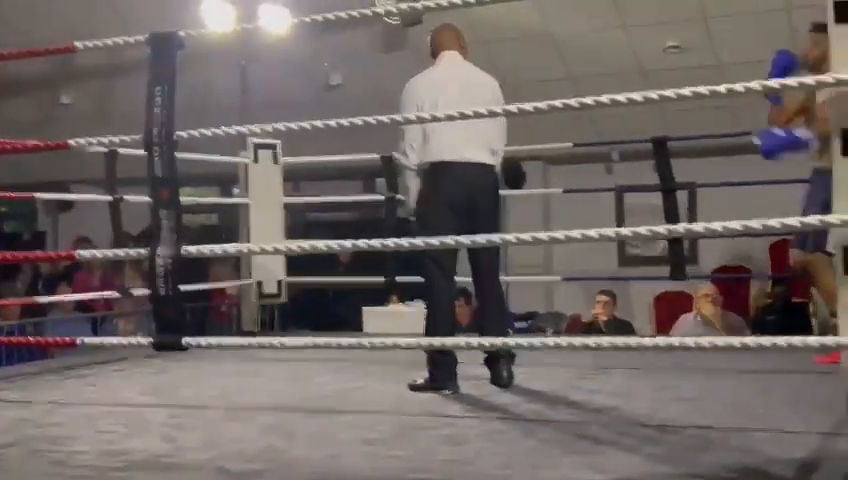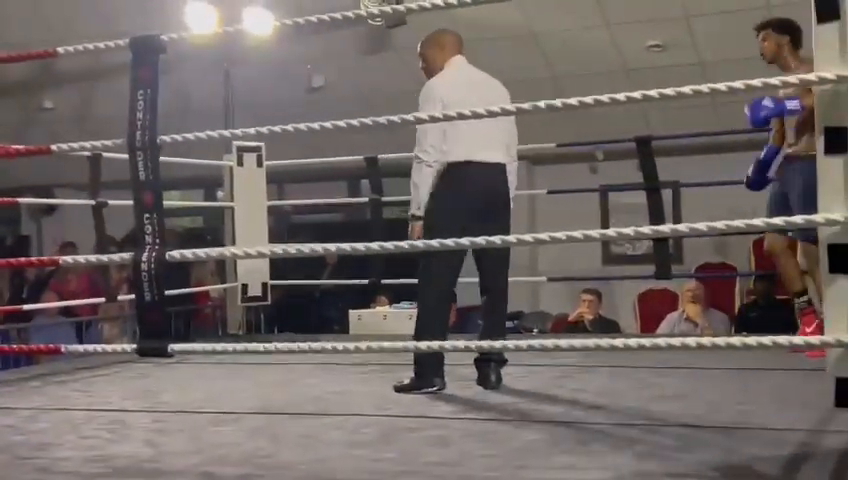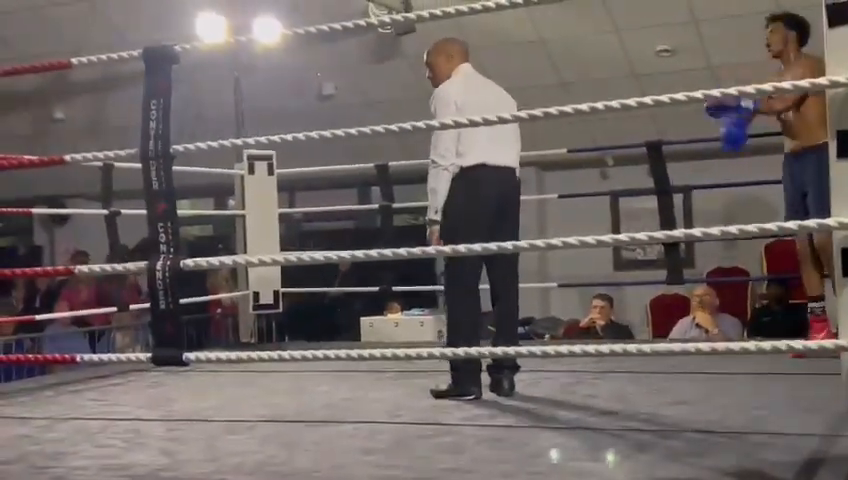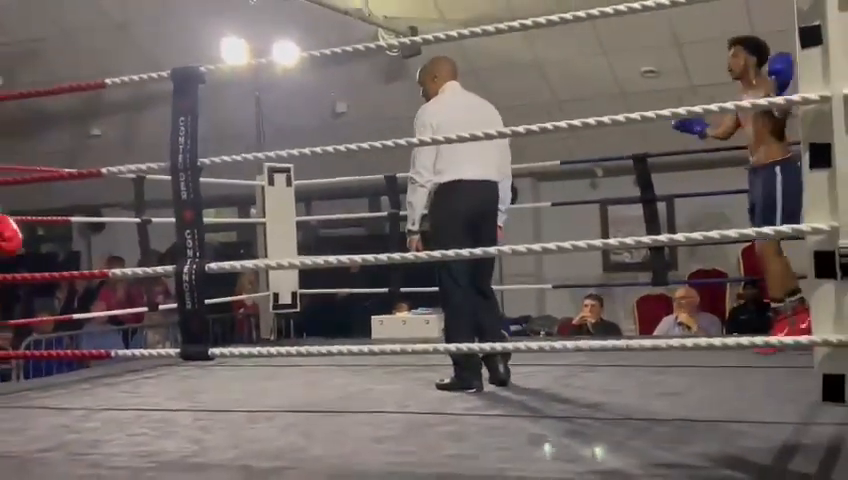
dt=0.5s
person 1, frame 1
left shoulder: (419, 85)
right shoulder: (488, 83)
left elbow: (410, 152)
right elbow: (498, 144)
left wrist: (414, 201)
left hip: (442, 180)
right hip: (484, 180)
left knee: (439, 275)
right knee: (488, 273)
left ankle: (443, 372)
right ankle: (501, 362)
person 1, frame 2
left shoulder: (437, 87)
right shoulder: (497, 87)
left elbow: (427, 155)
right elbow: (511, 152)
left wrist: (417, 211)
right wrist: (506, 199)
left hip: (458, 182)
right hip: (497, 182)
left knee: (437, 277)
right knee: (494, 277)
left ankle: (428, 371)
right ankle: (490, 366)
person 1, frame 3
left shoulder: (447, 92)
right shoulder: (501, 94)
left elbow: (442, 159)
right elbow: (511, 152)
left wrist: (434, 215)
left hip: (470, 186)
right hip: (507, 184)
left knee: (462, 283)
right knee: (505, 280)
left ankle: (465, 379)
right ankle: (504, 372)
person 1, frame 4
left shoulder: (431, 112)
right shoulder: (488, 109)
left elbow: (421, 174)
right elbow: (504, 169)
left wrist: (413, 226)
right wrist: (499, 216)
left hip: (451, 199)
right hip: (486, 196)
left knee: (455, 286)
right knee: (481, 284)
left ankle: (467, 373)
right ankle: (496, 359)
person 2, frame 1
right shoulder: (811, 91)
left elbow: (831, 127)
right elbow: (777, 120)
left wrist: (800, 139)
left hip: (834, 178)
right hip: (820, 177)
left knee: (816, 257)
right knee: (800, 259)
person 2, frame 2
left shoulder: (810, 70)
left elbow: (816, 103)
left wrist: (780, 106)
right wrist: (764, 159)
left hip: (810, 165)
right hip: (786, 166)
left knee: (809, 248)
right knee: (775, 245)
right ankle: (809, 317)
person 2, frame 3
left shoulder: (809, 64)
right shoulder: (779, 78)
left elbow: (781, 104)
right elbow: (776, 113)
left hip: (819, 157)
right hip: (793, 162)
left knee: (823, 240)
right knee: (803, 247)
right ankle: (819, 323)
person 2, frame 4
left shoulder: (771, 88)
right shoulder: (744, 97)
left elbow: (782, 119)
right elbow: (722, 132)
left wrist: (781, 86)
right wrist: (692, 126)
left hip: (777, 173)
right hip: (758, 175)
left knee: (765, 248)
right knee: (769, 251)
left ankle: (783, 323)
right ankle: (799, 312)
